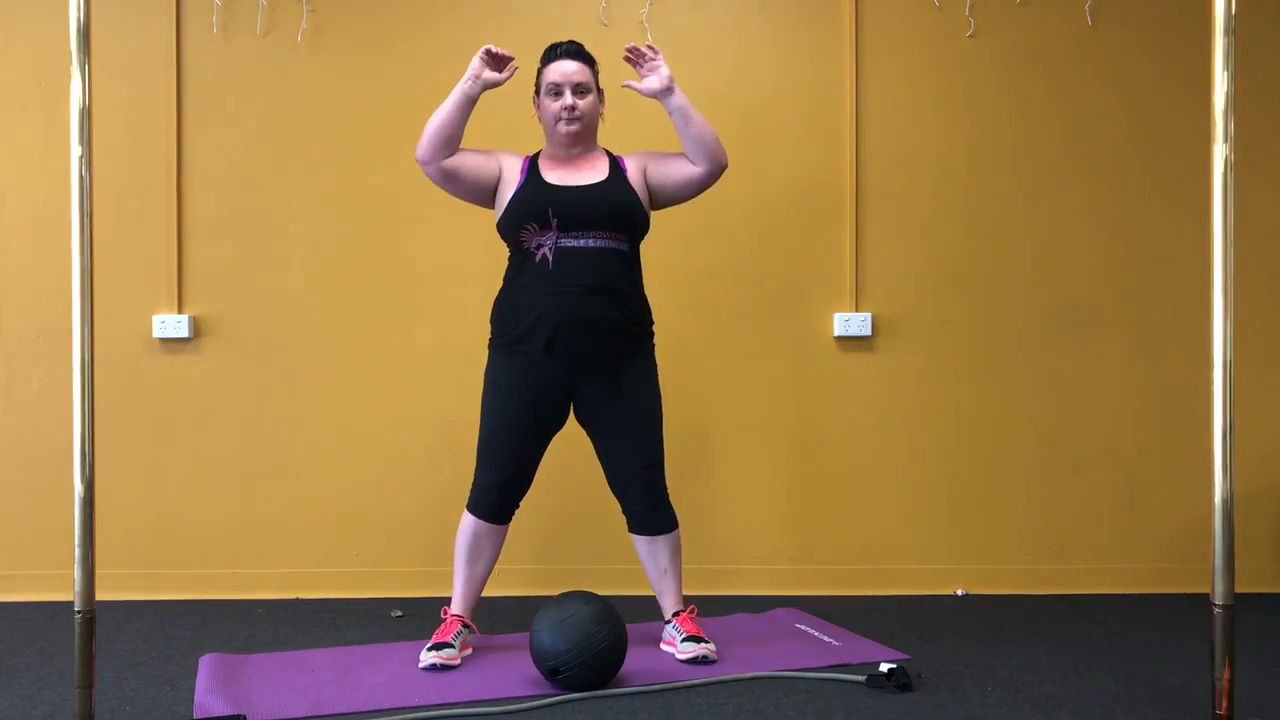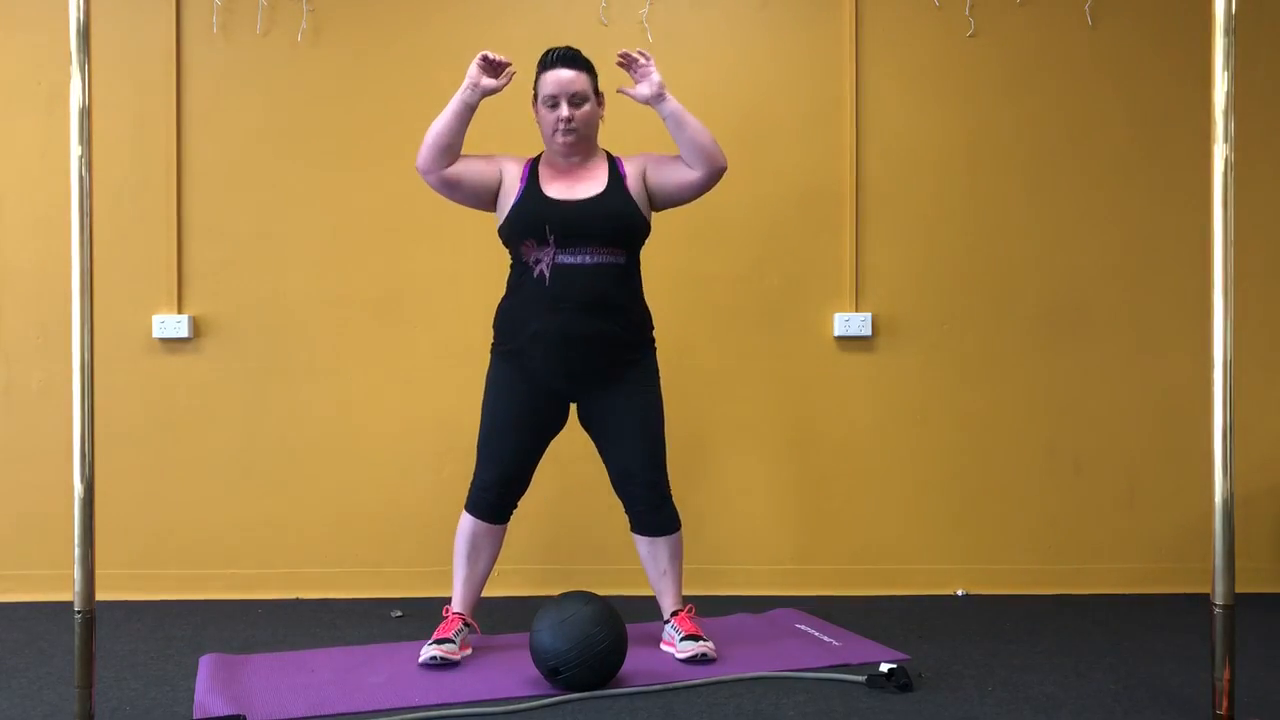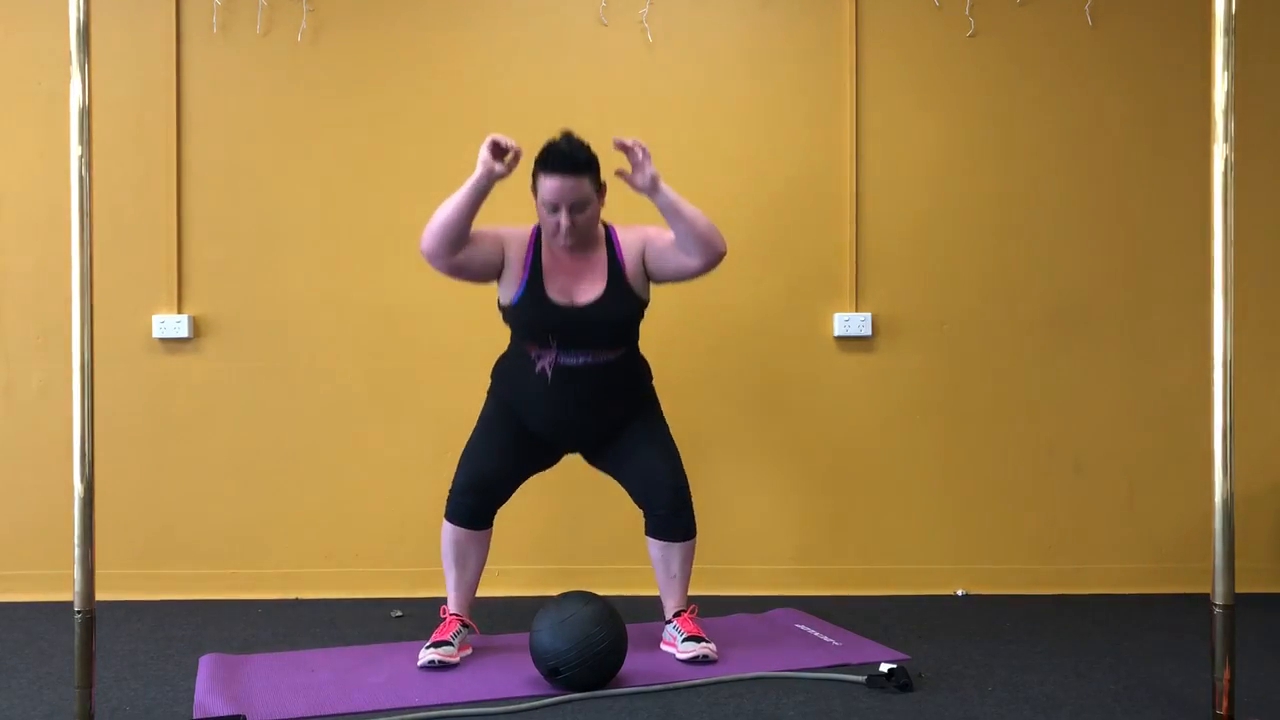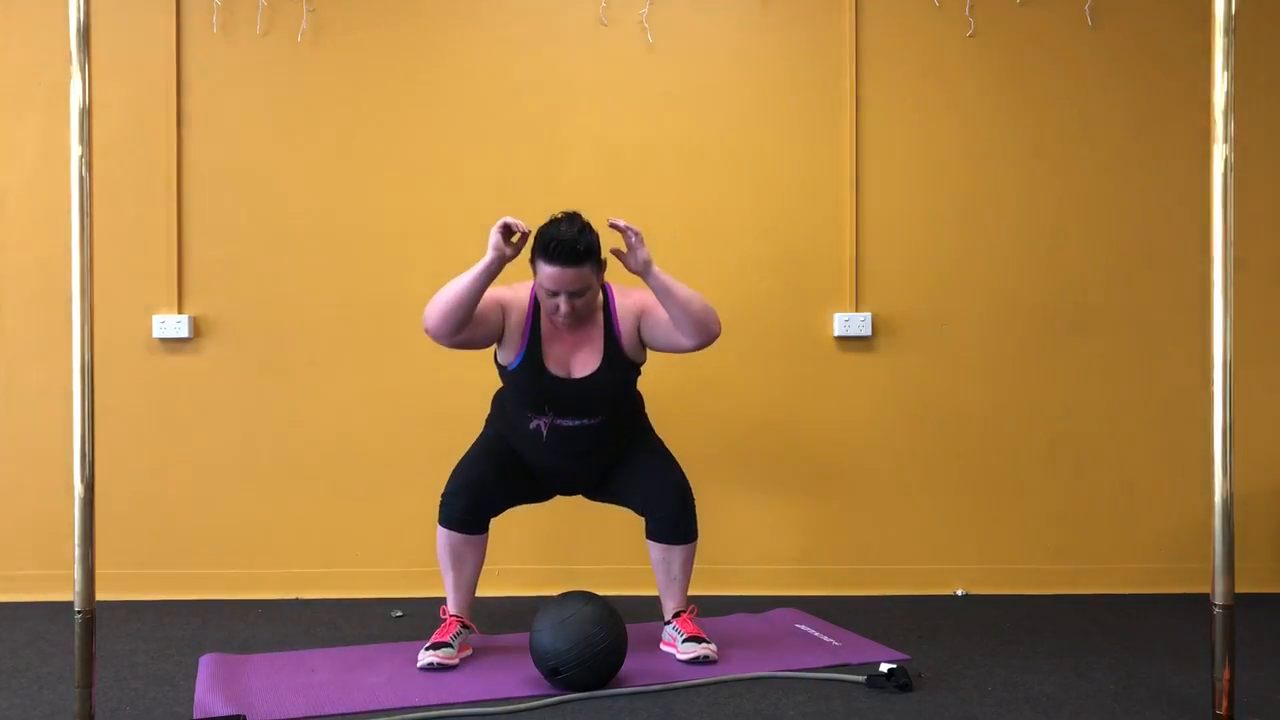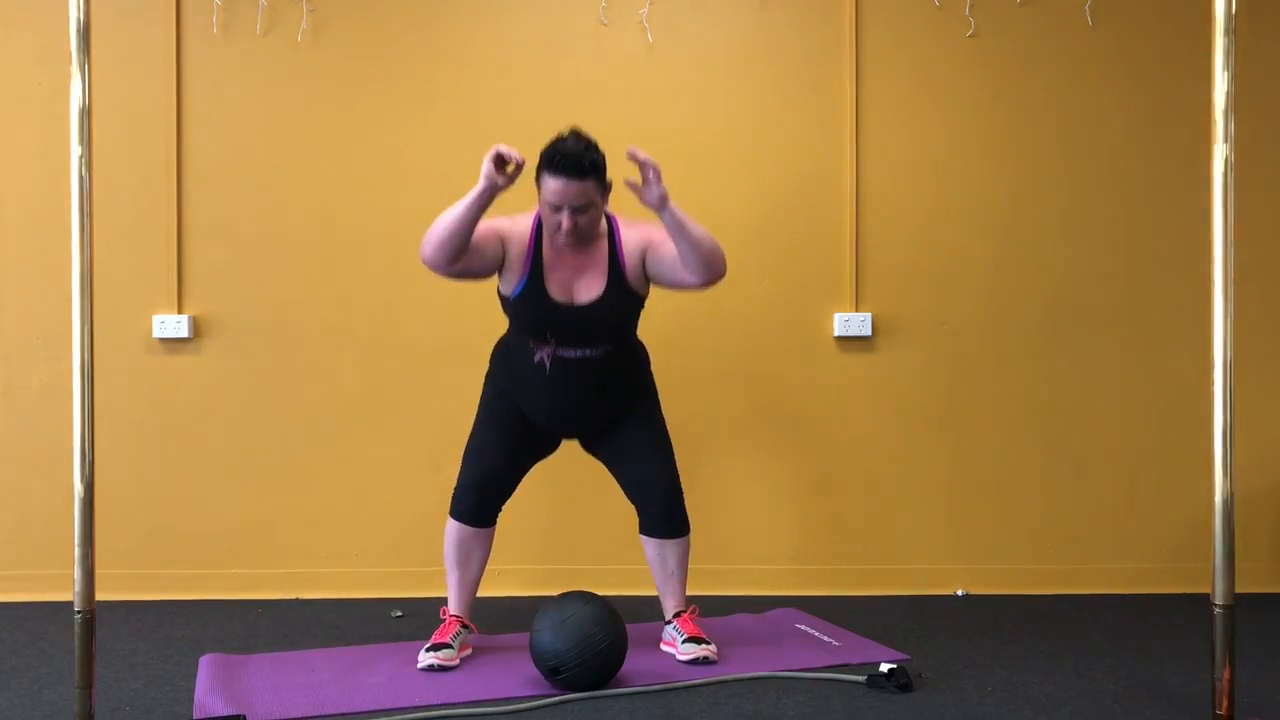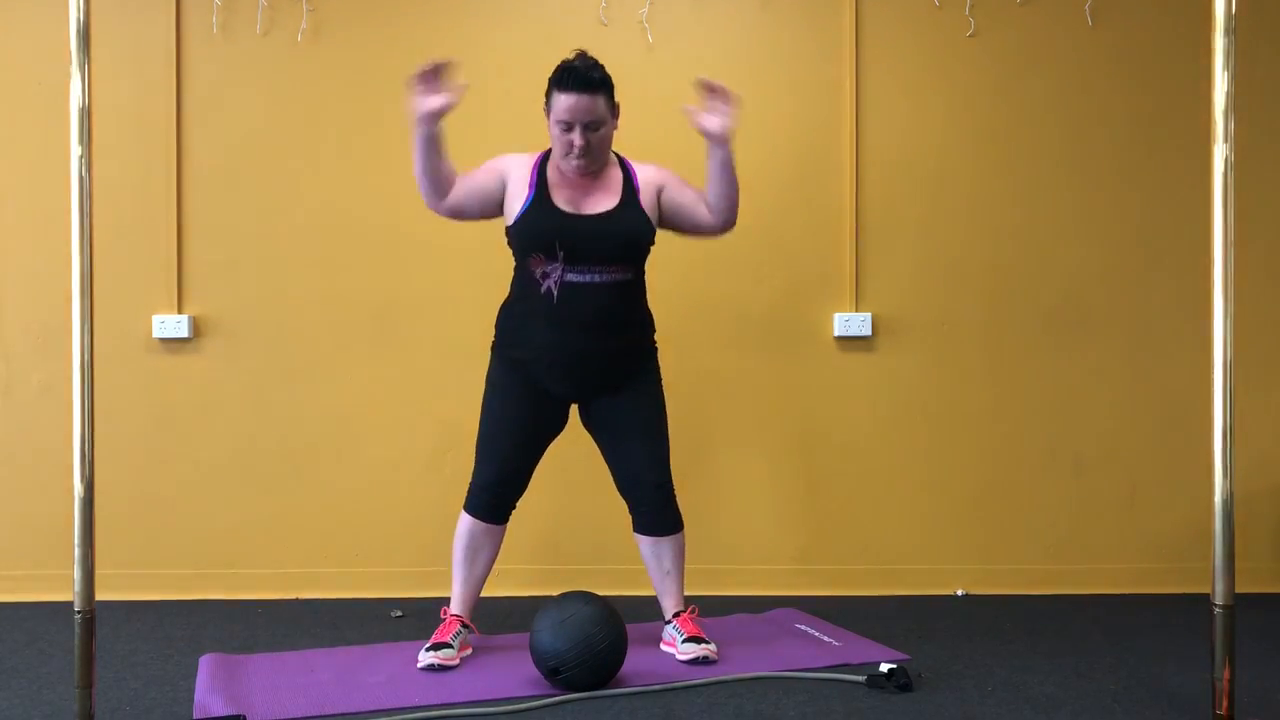
dt=0.4s
person 1, frame 1
left shoulder: (635, 173)
right shoulder: (509, 174)
left elbow: (710, 167)
right elbow: (431, 158)
left wrist: (668, 95)
right wrist: (472, 85)
left hip: (618, 359)
right hip: (526, 356)
left knee: (643, 489)
right knee: (495, 487)
left ankle: (677, 620)
right ankle: (457, 622)
person 1, frame 2
left shoulder: (635, 175)
right shoulder: (509, 177)
left elbow: (708, 167)
right elbow: (433, 167)
left wrist: (660, 99)
right wrist: (471, 93)
left hip: (619, 366)
right hip: (526, 362)
left knee: (646, 488)
right knee: (493, 486)
left ankle: (677, 619)
right ankle: (457, 620)
person 1, frame 3
left shoulder: (634, 248)
right shoulder: (512, 251)
left elbow: (707, 253)
right elbow: (437, 250)
left wrist: (656, 190)
right wrist: (481, 180)
left hip: (621, 415)
right hip: (524, 412)
left knee: (669, 494)
right knee: (471, 491)
left ankle: (678, 620)
right ankle: (455, 622)
person 1, frame 4
left shoulder: (630, 312)
right shoulder: (510, 310)
left elbow: (703, 332)
right elbow: (437, 327)
left wrist: (650, 272)
right wrist: (491, 263)
left hip: (616, 451)
right hip: (521, 449)
left knee: (673, 500)
right knee: (462, 498)
left ankle: (678, 621)
right ankle: (455, 624)
person 1, frame 5
left shoulder: (635, 243)
right shoulder: (513, 239)
left elbow: (708, 271)
right elbow: (435, 257)
left wrist: (664, 207)
right wrist: (483, 192)
left hip: (619, 402)
right hip: (521, 398)
left knee: (661, 493)
right knee: (475, 490)
left ankle: (678, 621)
right ankle: (455, 623)
person 1, frame 6
left shoulder: (648, 183)
right shoulder: (516, 175)
left elbow: (719, 217)
right elbow: (439, 196)
left wrist: (718, 143)
right wrist: (426, 123)
left hip: (623, 372)
right hip: (527, 365)
left knee: (650, 490)
right knee: (492, 486)
left ankle: (678, 620)
right ankle: (456, 622)
